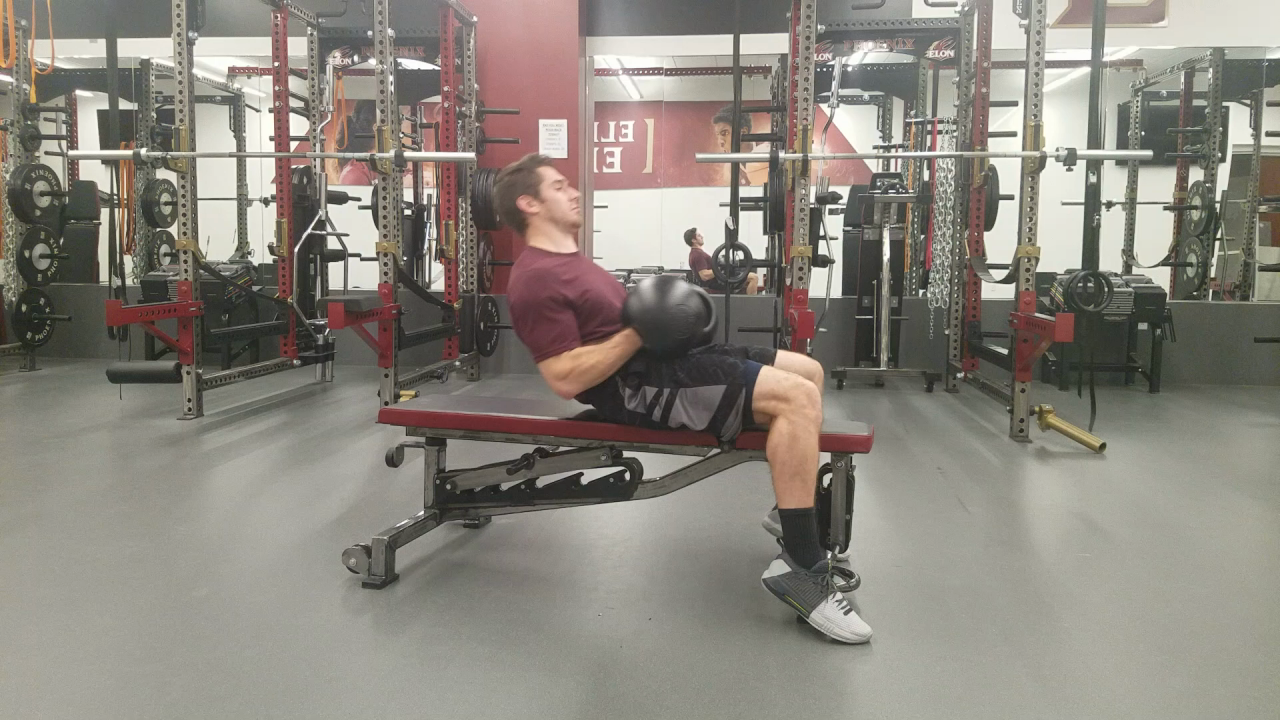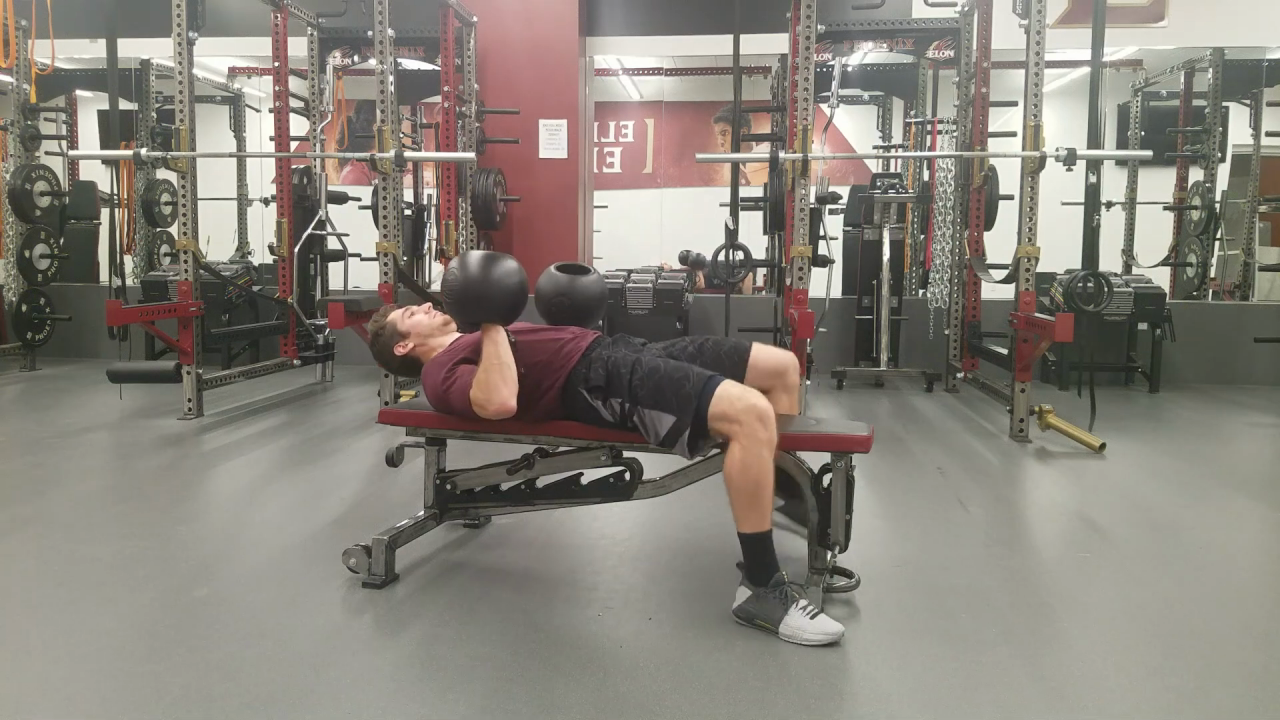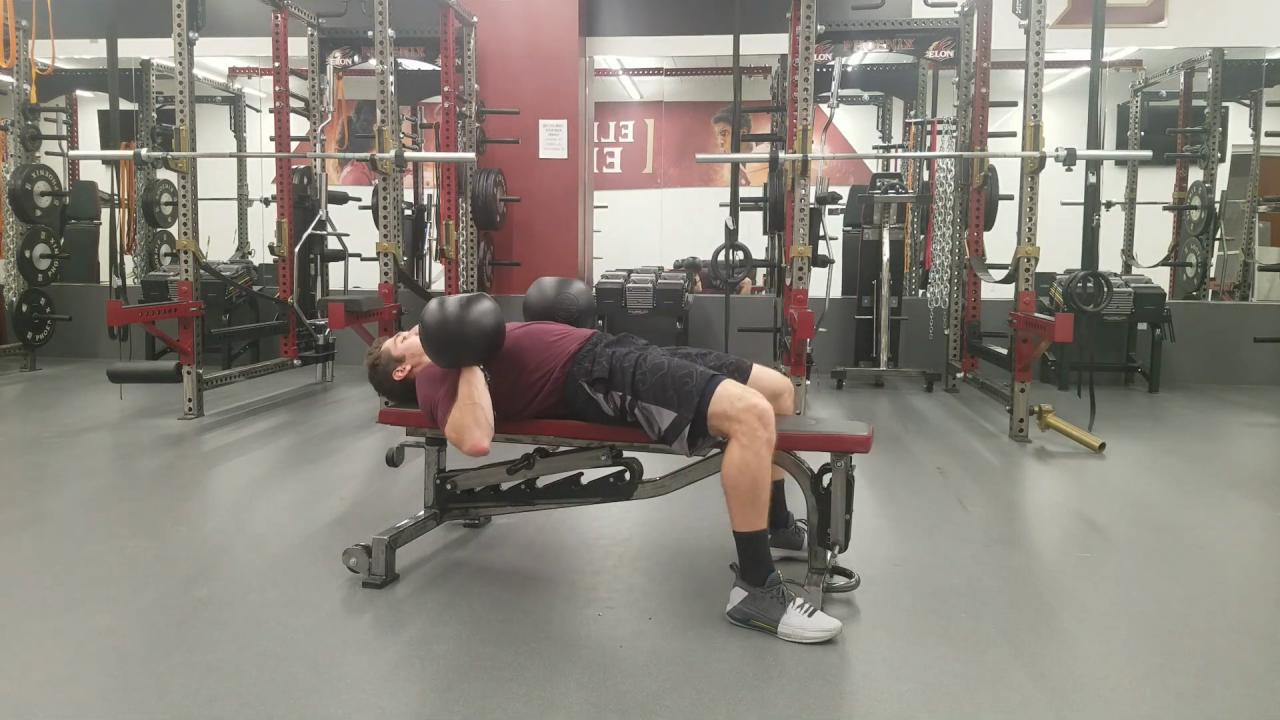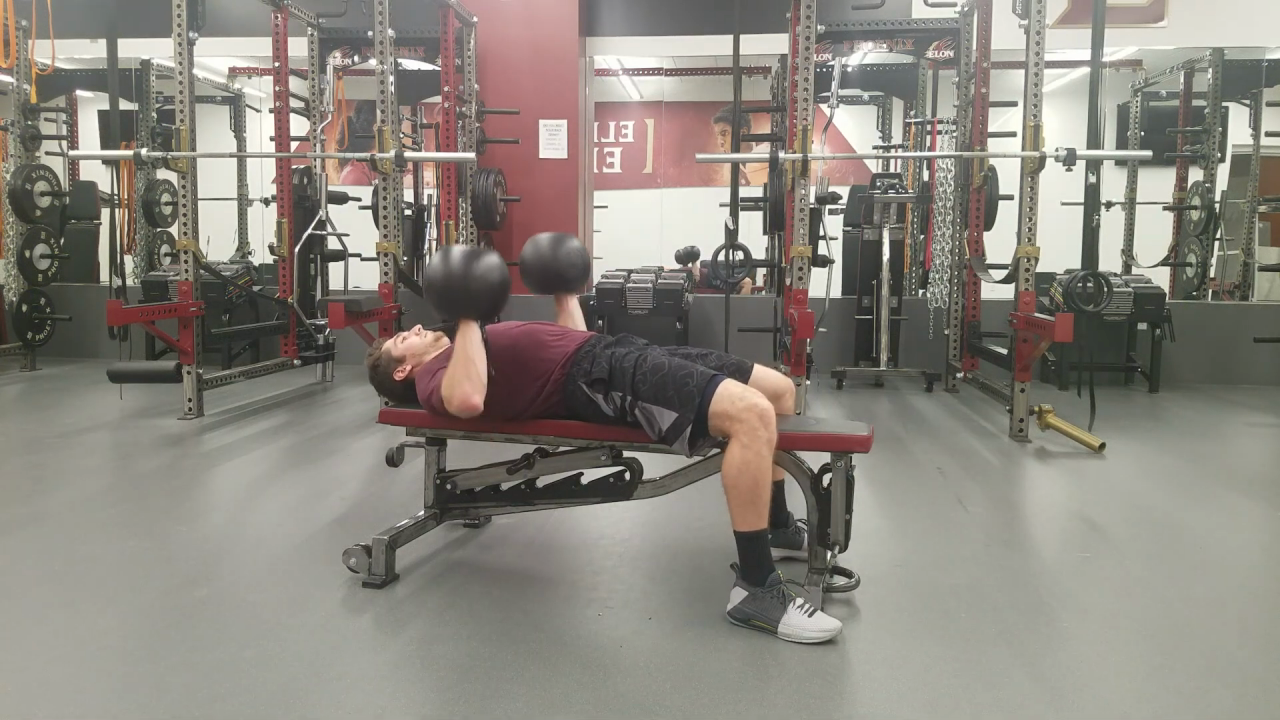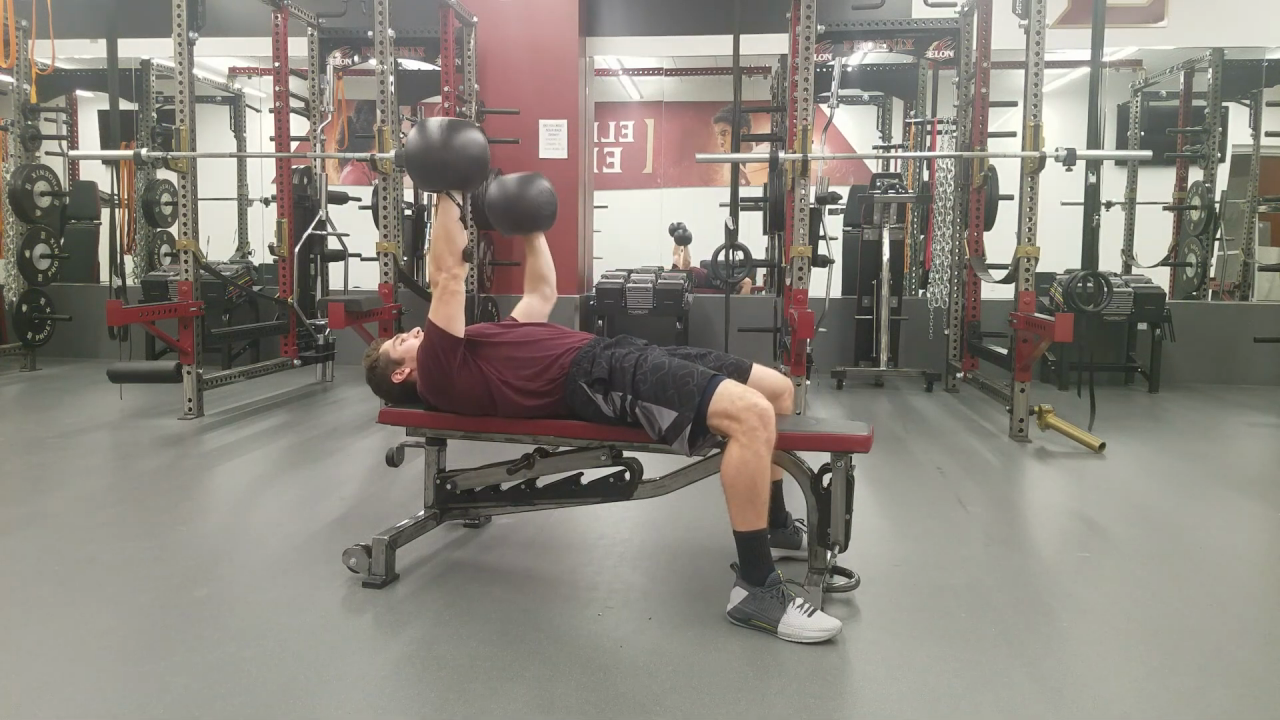
dt=1s
person 1, frame 1
left shoulder: (565, 258)
right shoulder: (534, 281)
right elbow: (567, 380)
right wrist: (638, 332)
left hip: (661, 354)
right hip: (639, 384)
left knee: (809, 374)
right knee: (797, 397)
left ankle: (793, 509)
right ankle: (802, 566)
person 1, frame 2
left shoulder: (468, 346)
right shoulder: (441, 371)
right elbow: (501, 402)
right wrist: (491, 324)
left hip: (617, 351)
right hip: (602, 382)
left knee: (781, 366)
right knee: (751, 415)
right ankle: (761, 587)
person 1, frame 3
right shoulder: (435, 378)
right elbow: (476, 441)
right hip: (598, 377)
left knee: (777, 390)
right knee: (751, 416)
left ankle: (778, 527)
right ankle: (756, 589)
person 1, frame 4
left shoulder: (461, 353)
right shoulder: (437, 376)
right elbow: (467, 400)
left wrist: (566, 290)
right wrist: (462, 316)
right hip: (597, 380)
left knee: (777, 389)
right knee: (752, 415)
left ankle: (778, 527)
right ankle: (757, 590)
person 1, frame 5
left shoulder: (475, 344)
right shoulder: (440, 375)
left elbow: (543, 293)
right elbow: (448, 276)
left wrist: (530, 224)
right wrist: (446, 192)
right hip: (596, 378)
left knee: (777, 390)
right knee: (751, 415)
left ankle: (777, 524)
right ankle: (756, 589)
